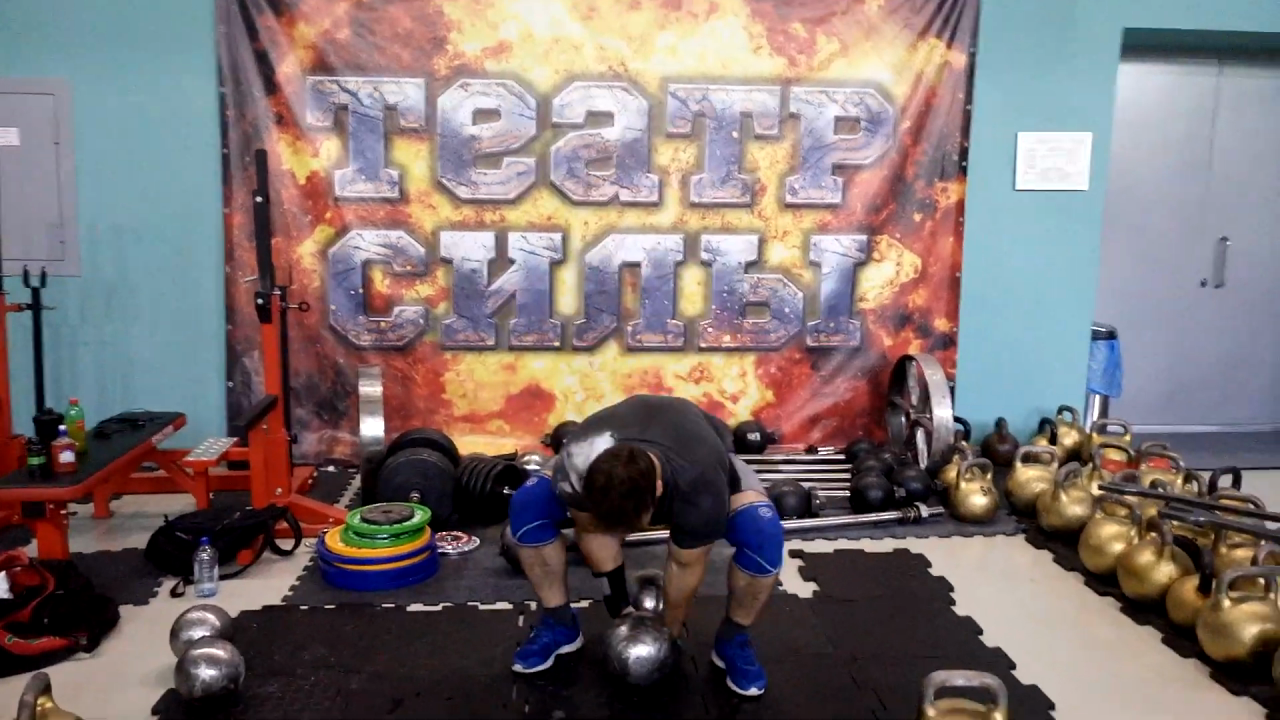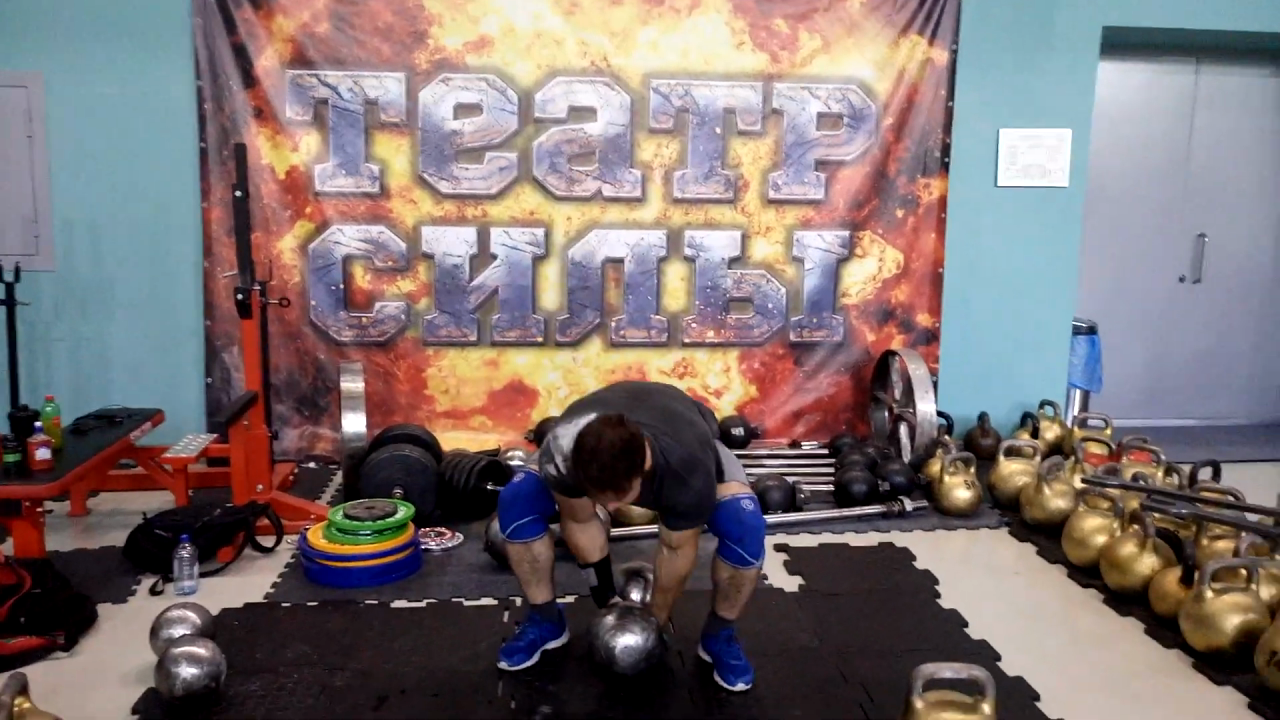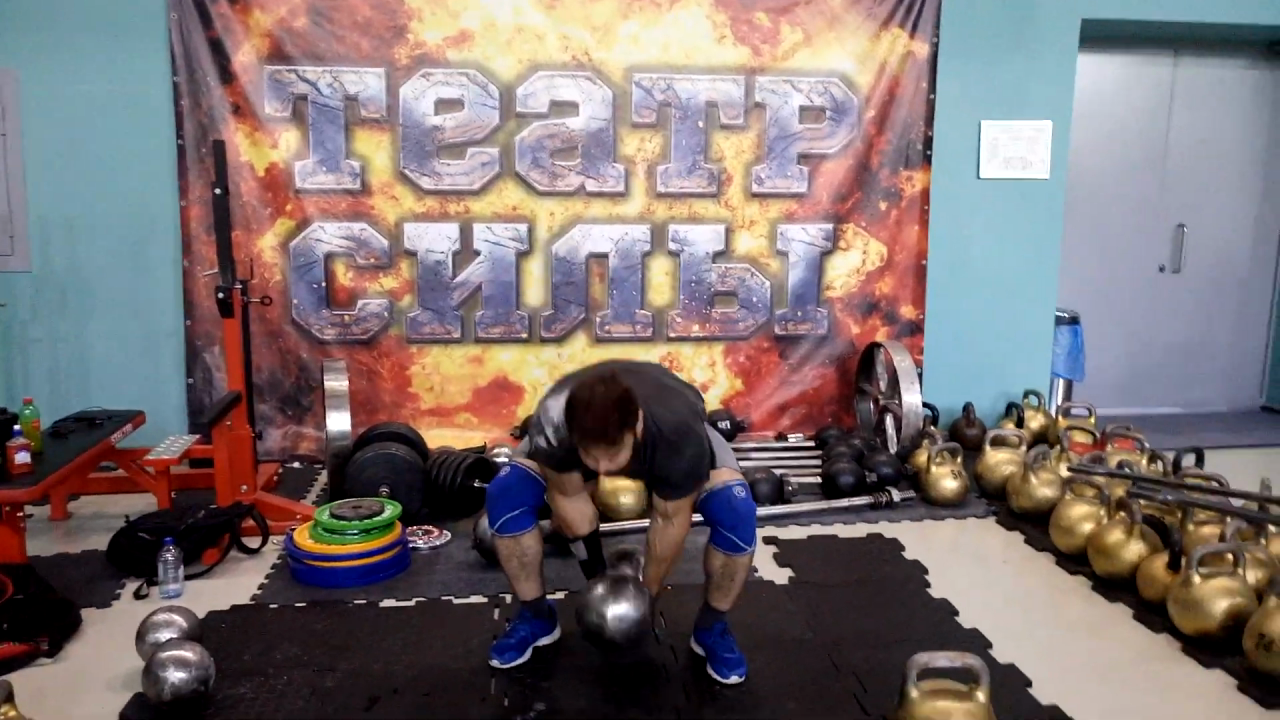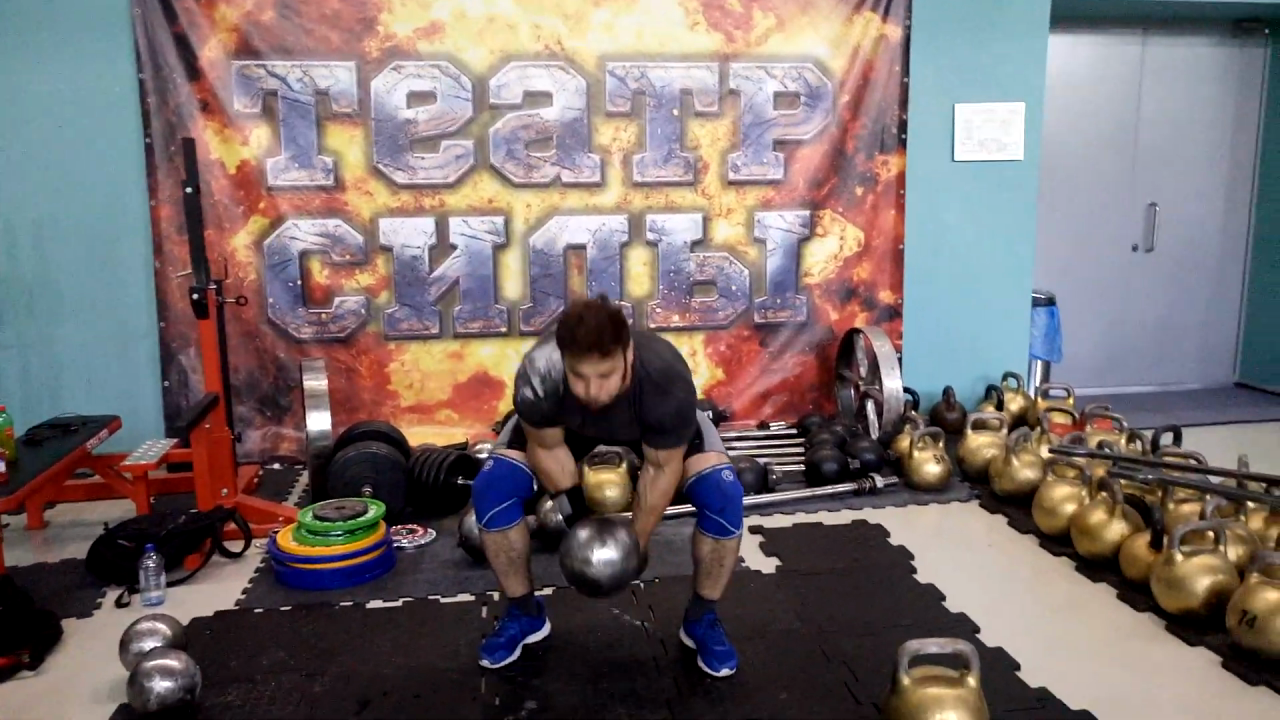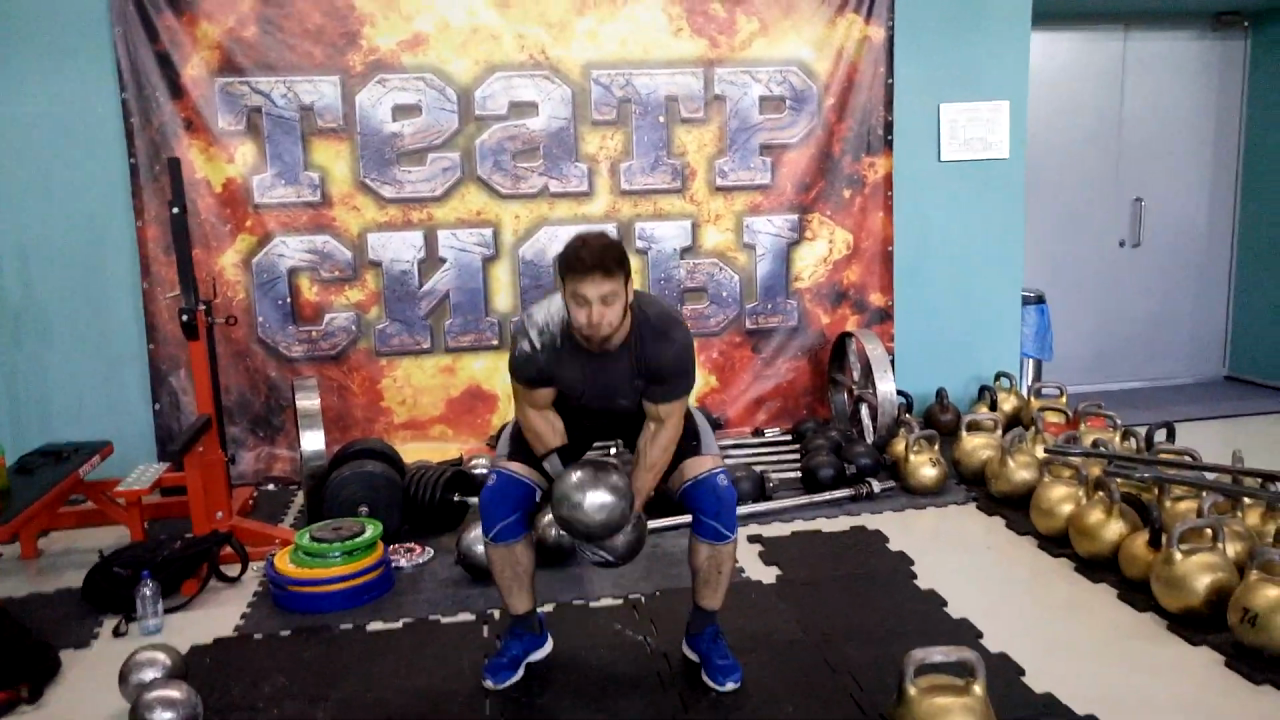
dt=0.1s
person 1, frame 1
left shoulder: (701, 487)
right shoulder: (577, 468)
left elbow: (686, 567)
right elbow: (595, 534)
left wrist: (671, 629)
right wrist: (619, 609)
left hip: (700, 454)
left knee: (762, 534)
right knee: (528, 508)
left ankle: (733, 638)
right ankle: (557, 623)
person 1, frame 2
left shoulder: (689, 468)
right shoulder: (563, 454)
left elbow: (676, 553)
right elbow: (579, 524)
left wrist: (657, 619)
right wrist: (605, 599)
left hip: (683, 450)
right hip: (606, 461)
left knee: (743, 525)
right knee: (518, 501)
left ankle: (719, 634)
right ankle: (543, 618)
person 1, frame 3
left shoulder: (679, 435)
right shoulder: (552, 425)
left elbow: (670, 521)
right elbow: (568, 497)
left wrist: (649, 591)
right wrist: (595, 572)
left hip: (669, 427)
right hip: (588, 430)
left knee: (735, 511)
right knee: (507, 495)
left ankle: (712, 627)
right ankle: (534, 615)
person 1, frame 4
left shoulder: (666, 382)
right shoulder: (540, 377)
left elbow: (662, 471)
right elbow: (547, 448)
left wrist: (635, 546)
right wrist: (576, 523)
left hip: (655, 434)
left knee: (720, 491)
right knee: (495, 485)
left ankle: (703, 618)
right ankle: (523, 613)
person 1, frame 5
left shoulder: (665, 333)
right shoulder: (536, 333)
left elbow: (662, 425)
right elbow: (535, 410)
left wrist: (631, 504)
left hip: (650, 411)
right hip: (566, 411)
left knee: (715, 497)
right knee: (500, 500)
left ankle: (704, 632)
right ankle: (525, 631)
